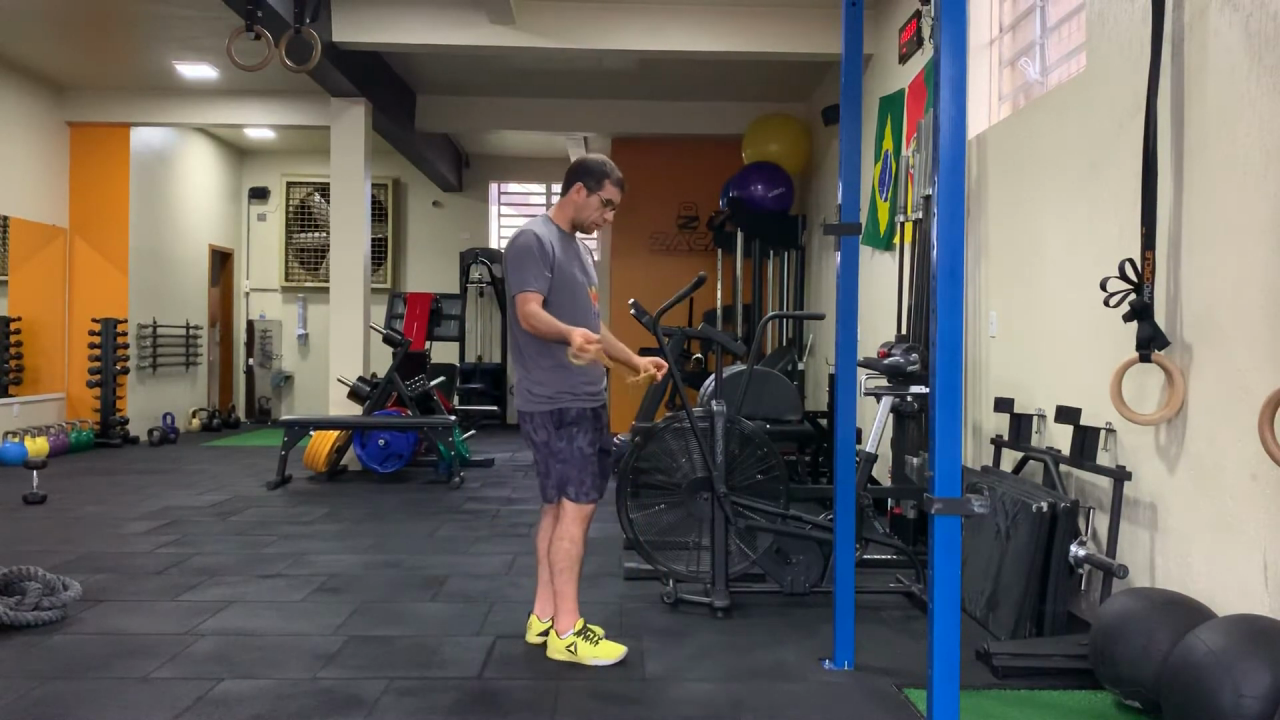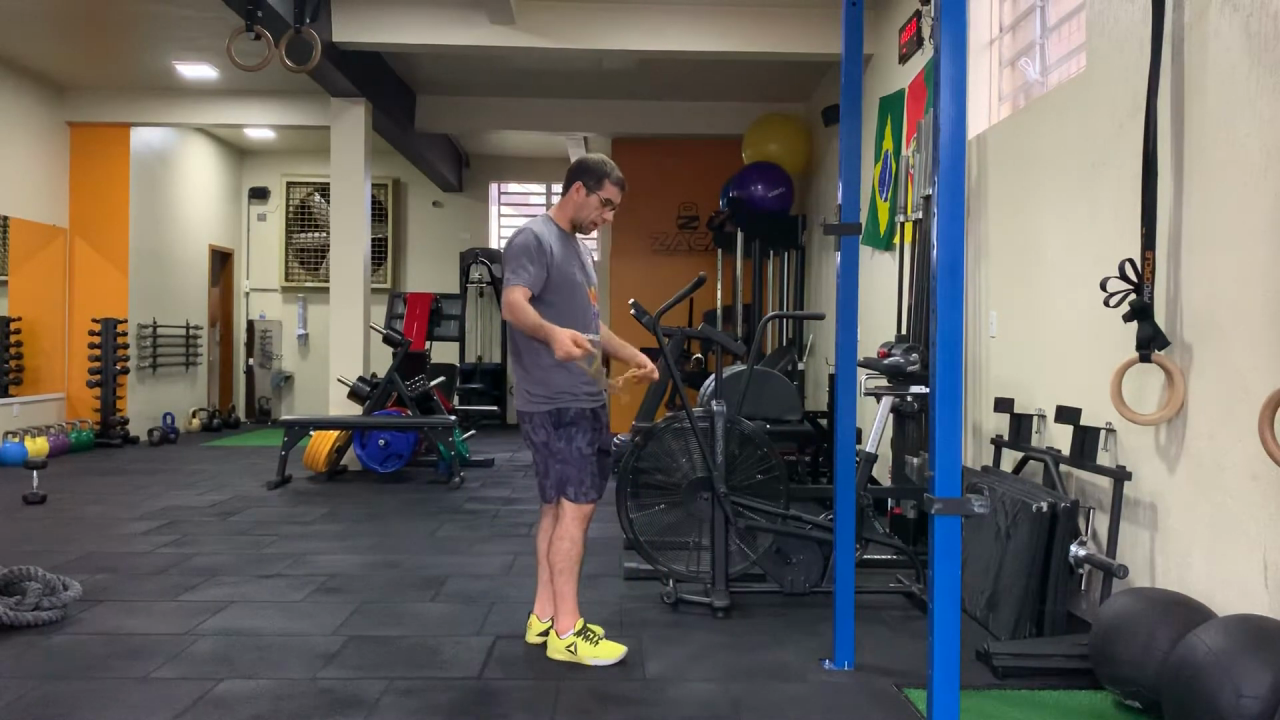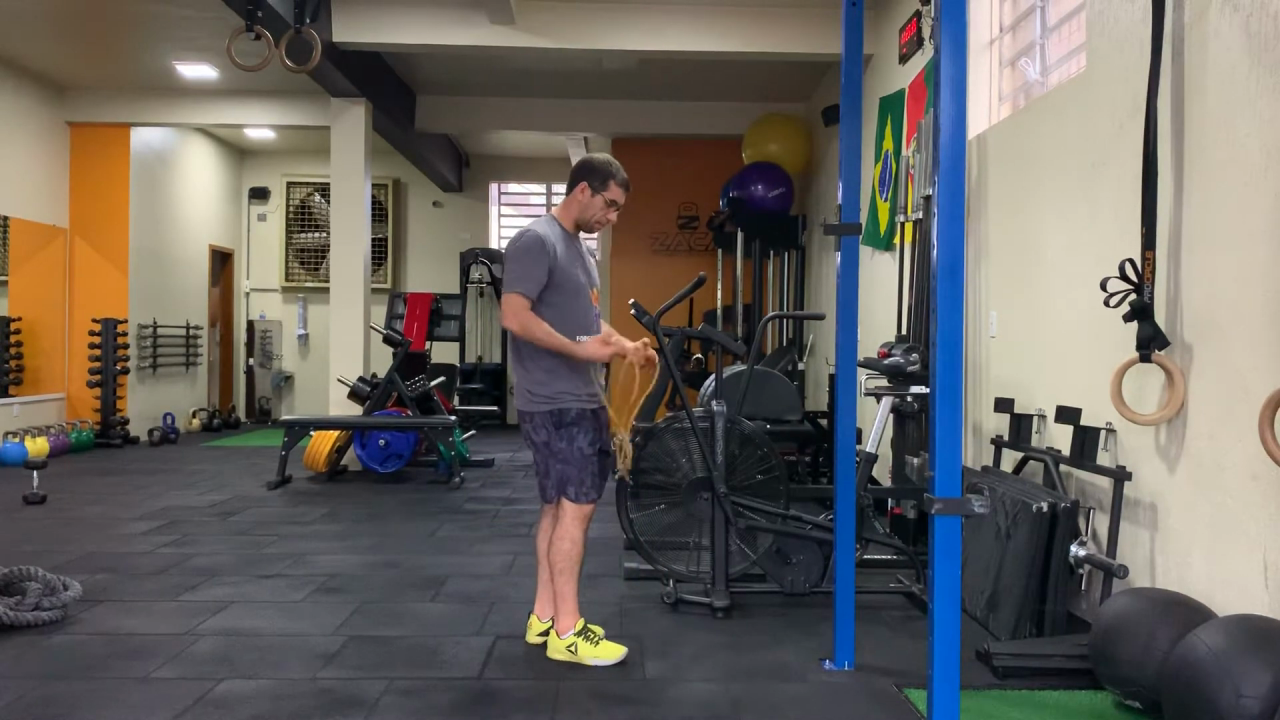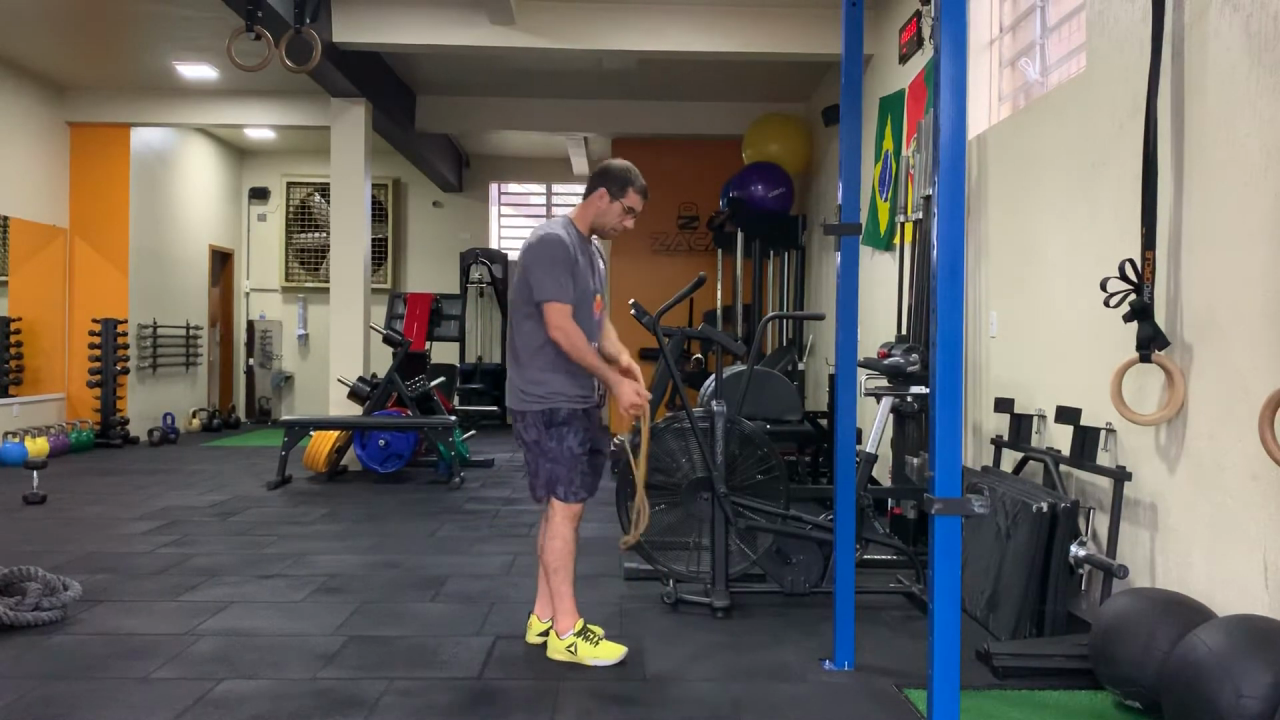
dt=0.3s
person 1, frame 1
left shoulder: (579, 248)
right shoulder: (533, 241)
right elbow: (528, 311)
left wrist: (635, 360)
right wrist: (566, 333)
left hip: (583, 400)
right hip: (555, 404)
left knee: (559, 505)
right knee: (576, 507)
left ankle: (545, 616)
right ankle: (566, 631)
person 1, frame 2
left shoulder: (577, 247)
right shoulder: (533, 240)
right elbow: (513, 303)
left wrist: (634, 357)
right wrist: (553, 334)
left hip: (582, 400)
right hip: (554, 404)
left knee: (559, 506)
right knee: (575, 508)
left ankle: (545, 616)
right ankle: (566, 631)
person 1, frame 3
left shoulder: (578, 247)
right shoulder: (536, 242)
right elbow: (515, 317)
left wrist: (624, 345)
right wrist: (584, 350)
left hip: (579, 400)
right hip: (553, 403)
left knee: (560, 506)
right knee: (575, 508)
left ankle: (545, 617)
right ankle: (566, 632)
person 1, frame 4
left shoulder: (592, 251)
right shoulder: (553, 242)
right elbow: (561, 328)
left wrist: (622, 359)
right wrist: (615, 382)
left hip: (575, 400)
right hip: (548, 402)
left knee: (561, 506)
right knee: (565, 507)
left ankle: (546, 617)
right ankle: (566, 632)
